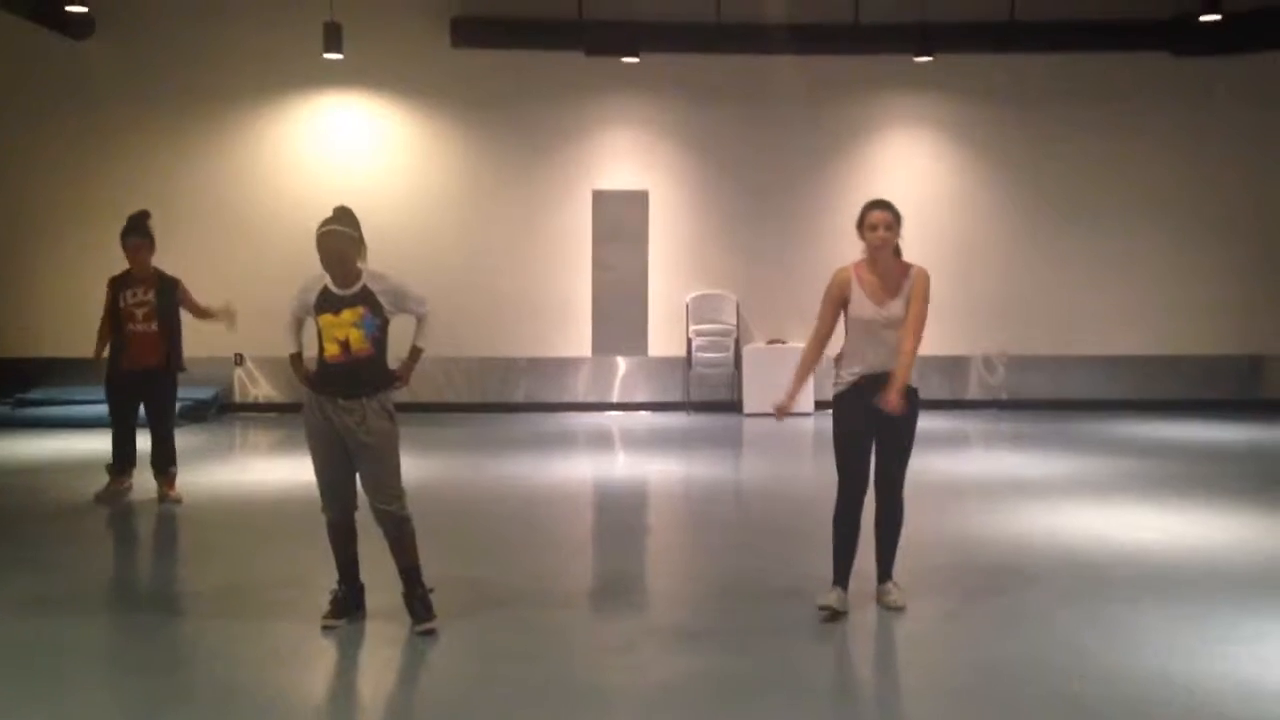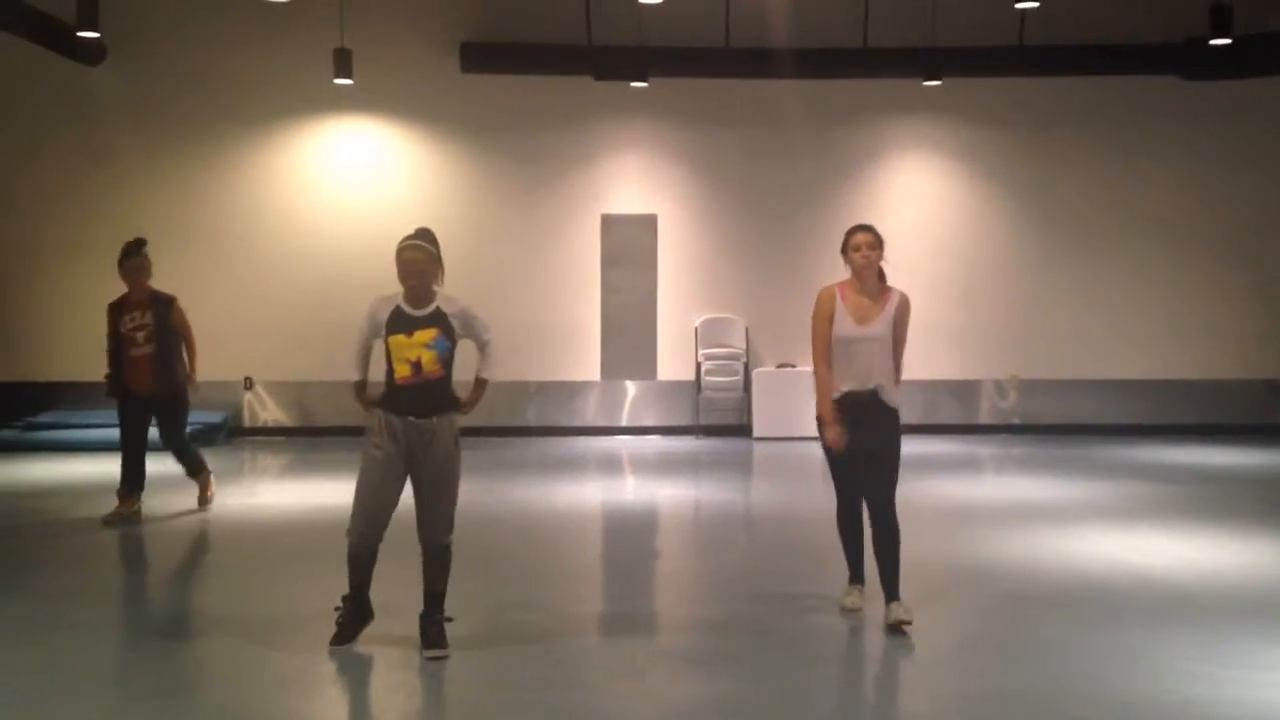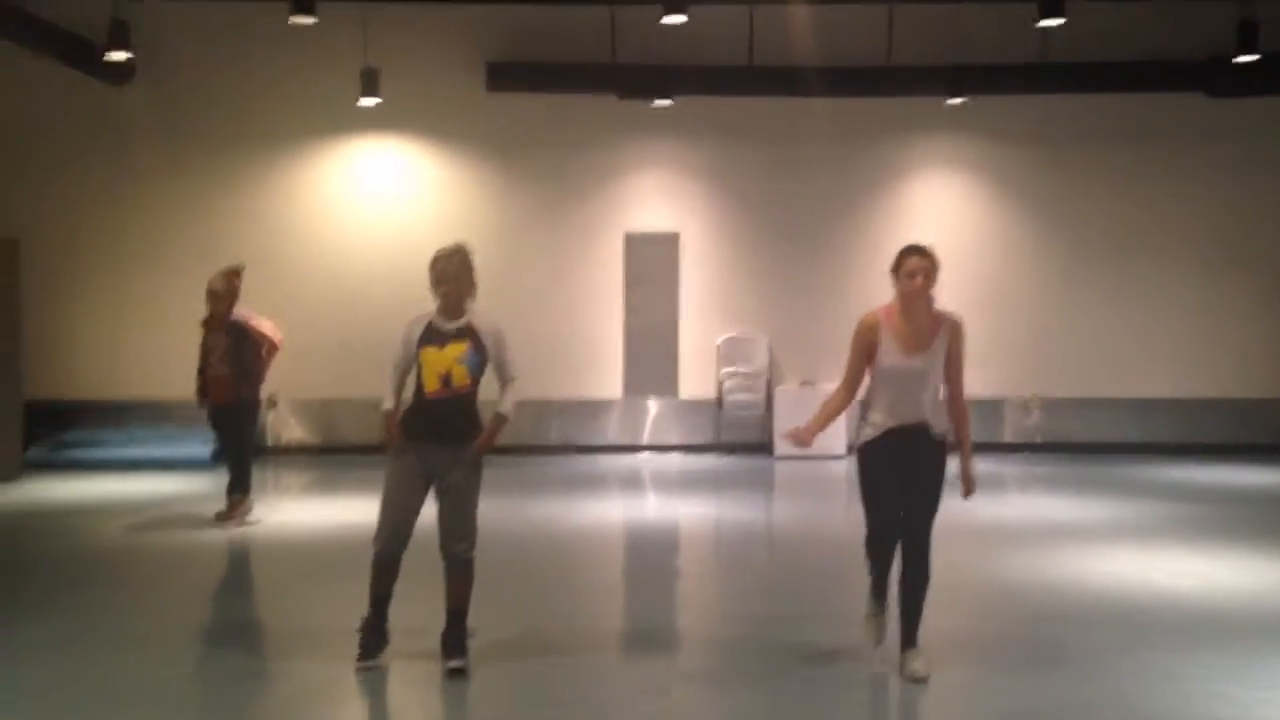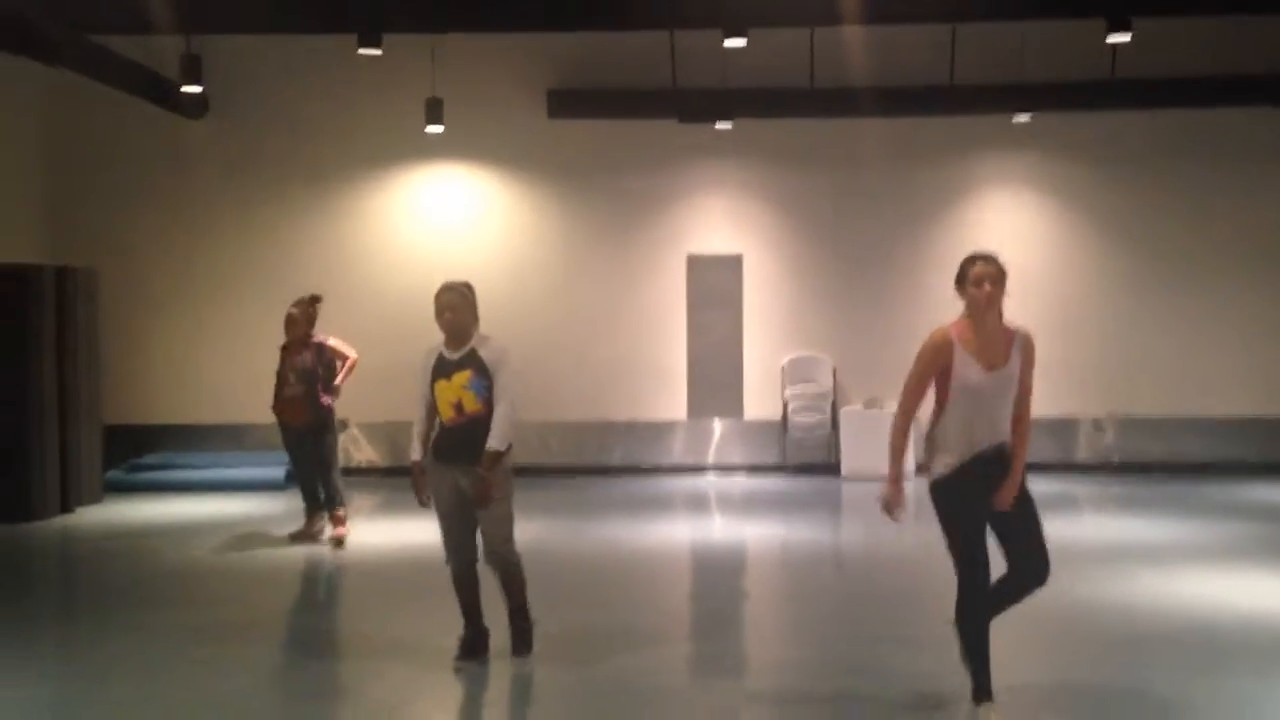
dt=1s
person 1, frame 1
left shoulder: (916, 277)
right shoulder: (842, 278)
left elbow: (912, 339)
right elbow: (819, 339)
left wrist: (898, 388)
right wrist: (792, 393)
left hip: (899, 391)
right hip: (854, 391)
left knee: (890, 489)
right knee: (851, 489)
left ankle: (886, 578)
right ankle: (839, 584)
person 1, frame 2
left shoulder: (898, 301)
right shoulder: (829, 299)
right elbow: (821, 365)
right wrist: (827, 419)
left hip: (881, 409)
right hip: (839, 410)
left knee: (882, 503)
right knee: (848, 500)
left ankle: (893, 600)
right ankle: (855, 581)
person 1, frame 3
left shoulder: (950, 328)
right shoulder: (872, 325)
left elbow: (954, 396)
right elbow: (848, 388)
left wrist: (965, 458)
right wrist: (813, 427)
left hip: (927, 442)
right hip: (879, 440)
left knee: (917, 543)
right knee: (882, 532)
left ankle: (910, 645)
right ankle: (878, 598)
person 1, frame 4
left shoulder: (1022, 342)
right shoulder: (944, 342)
left elbow: (1021, 418)
right elbow: (906, 410)
left wrist: (1013, 478)
right wrist: (895, 478)
left hip: (1000, 466)
right hip: (954, 471)
left knee: (1034, 569)
right knee: (973, 579)
left ankle: (971, 626)
person 2, frame 1
left shoulder: (384, 288)
right shoulder: (311, 291)
left elbow: (422, 312)
right elbow: (294, 322)
left wrist: (410, 361)
right wrist: (297, 363)
left hip: (372, 407)
right hip: (323, 408)
left knee: (388, 503)
right knee: (336, 506)
left ankle: (416, 592)
right ankle: (349, 592)
person 2, frame 2
left shoulder: (456, 312)
right shoulder: (382, 311)
left elbow: (486, 342)
right elbow: (362, 348)
left wrist: (477, 390)
right wrist: (361, 390)
left hip: (439, 429)
right hip: (389, 425)
left knee: (436, 531)
right knee: (364, 524)
left ankle: (433, 621)
right ankle: (356, 607)
person 2, frame 3
left shoulder: (485, 331)
right shoulder: (417, 327)
left elbow: (508, 381)
right elbow: (396, 375)
left wrist: (496, 423)
right wrist: (389, 415)
left hip: (462, 448)
right hip: (413, 445)
left knee: (458, 545)
right knee: (389, 537)
left ankle: (455, 637)
right ankle: (375, 626)
person 2, frame 4
left shoulder: (491, 352)
right shoulder: (432, 359)
left elbow: (504, 408)
right elbow: (424, 416)
left wrist: (489, 466)
right wrist: (418, 467)
left hip: (487, 464)
right hip: (444, 468)
left knee: (499, 549)
right knee: (459, 557)
left ankle: (520, 622)
right ankle: (474, 635)
person 3, frame 1
left shoulder: (169, 285)
right shoulder: (115, 284)
left elbow: (196, 310)
right elbow: (107, 321)
left wrist: (219, 314)
right wrist: (98, 352)
left hip: (159, 370)
right hip: (123, 370)
left knee: (162, 426)
right knee: (121, 425)
left ankle: (166, 481)
right ankle: (119, 478)
person 3, frame 2
left shoulder: (167, 304)
right shoulder: (116, 309)
left elbow: (188, 337)
right elbow: (114, 346)
left wrist: (191, 369)
right wrist: (114, 377)
left hip: (167, 387)
right hip: (132, 389)
left knee: (173, 440)
right knee: (131, 444)
left ankle: (204, 479)
right ankle: (129, 500)
person 3, frame 3
left shoulder: (242, 325)
right shoulder: (208, 324)
left elbow: (273, 343)
left wrist: (258, 373)
right wrist: (203, 389)
left hip: (241, 399)
right hip: (217, 400)
left knee: (240, 451)
right knee: (228, 452)
left ankle: (238, 503)
right ankle: (240, 499)
person 3, frame 4
left shoulder: (320, 345)
right shoulder: (286, 349)
left elbow: (352, 357)
left wrist: (336, 384)
right wrist: (279, 409)
left hip: (318, 420)
right hip: (292, 423)
left knee: (327, 468)
right knee: (304, 473)
left ankle: (339, 521)
right ankle: (314, 520)
